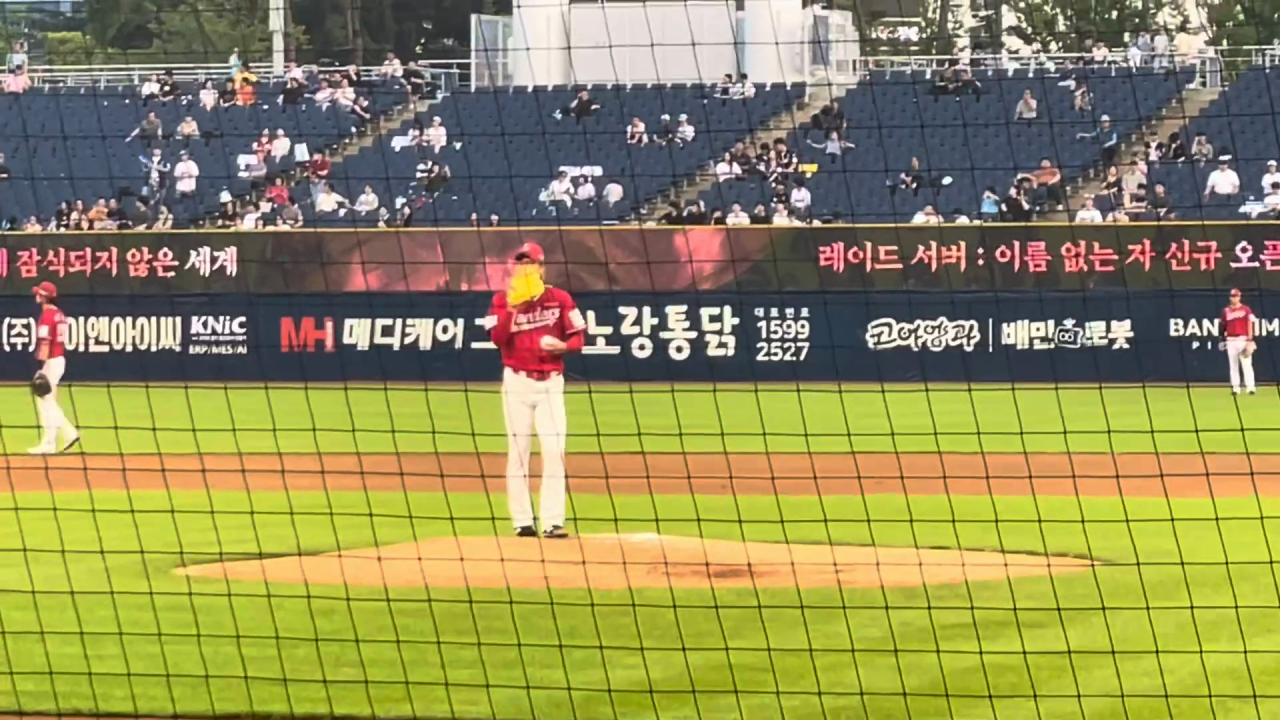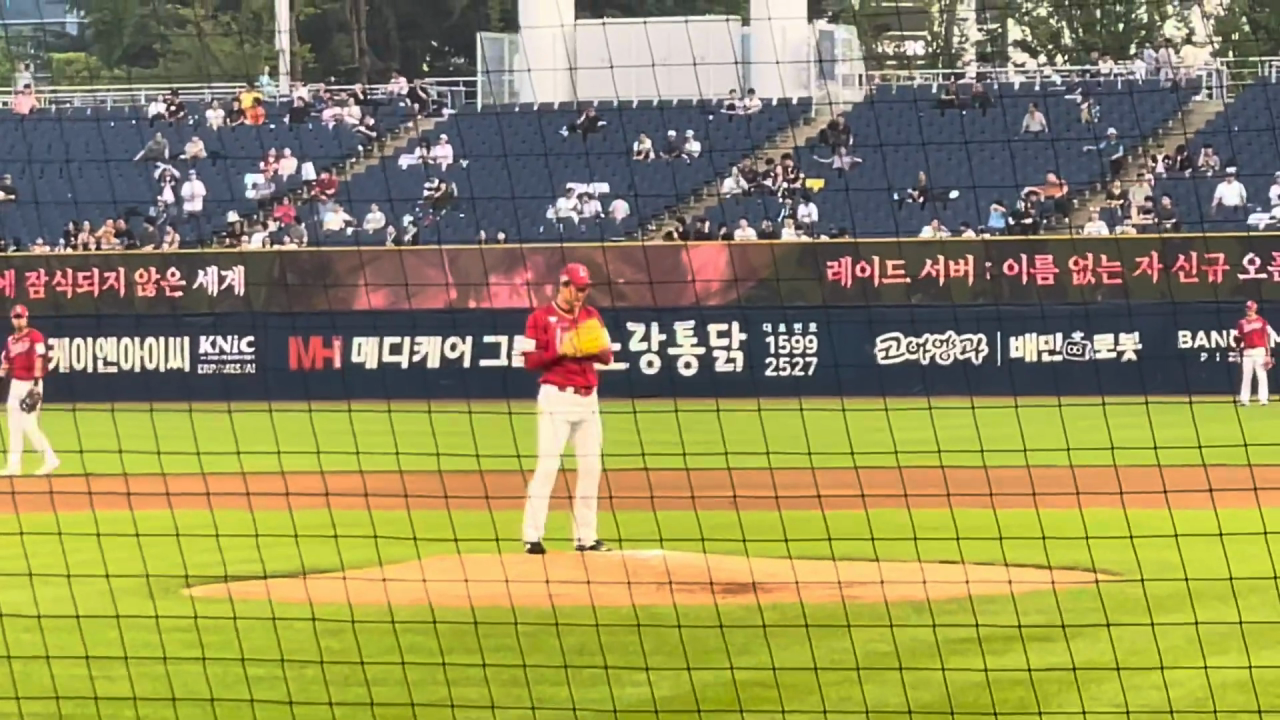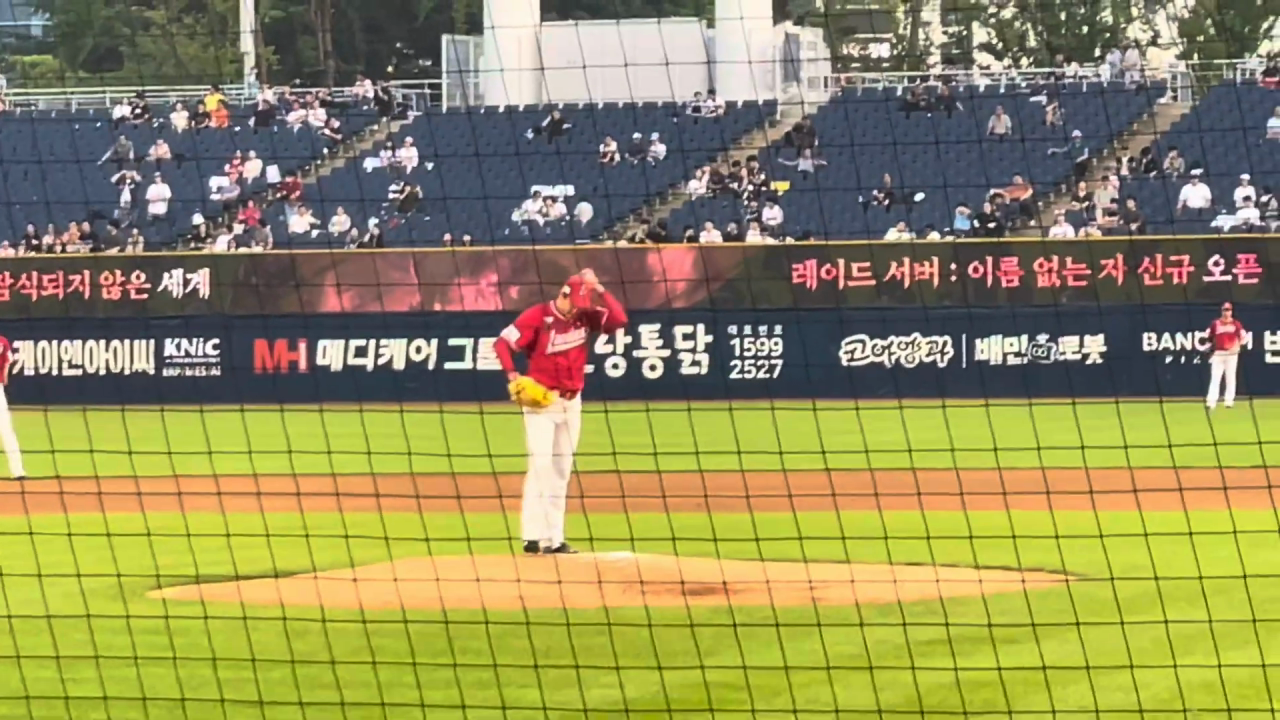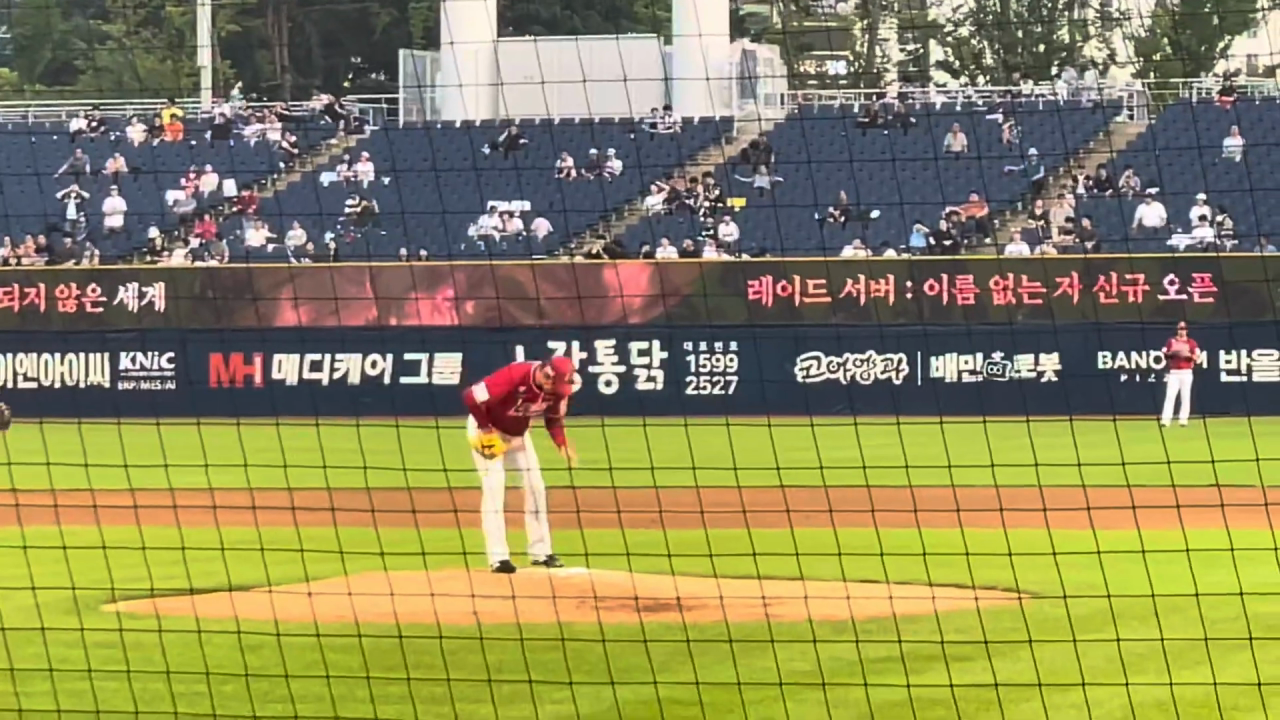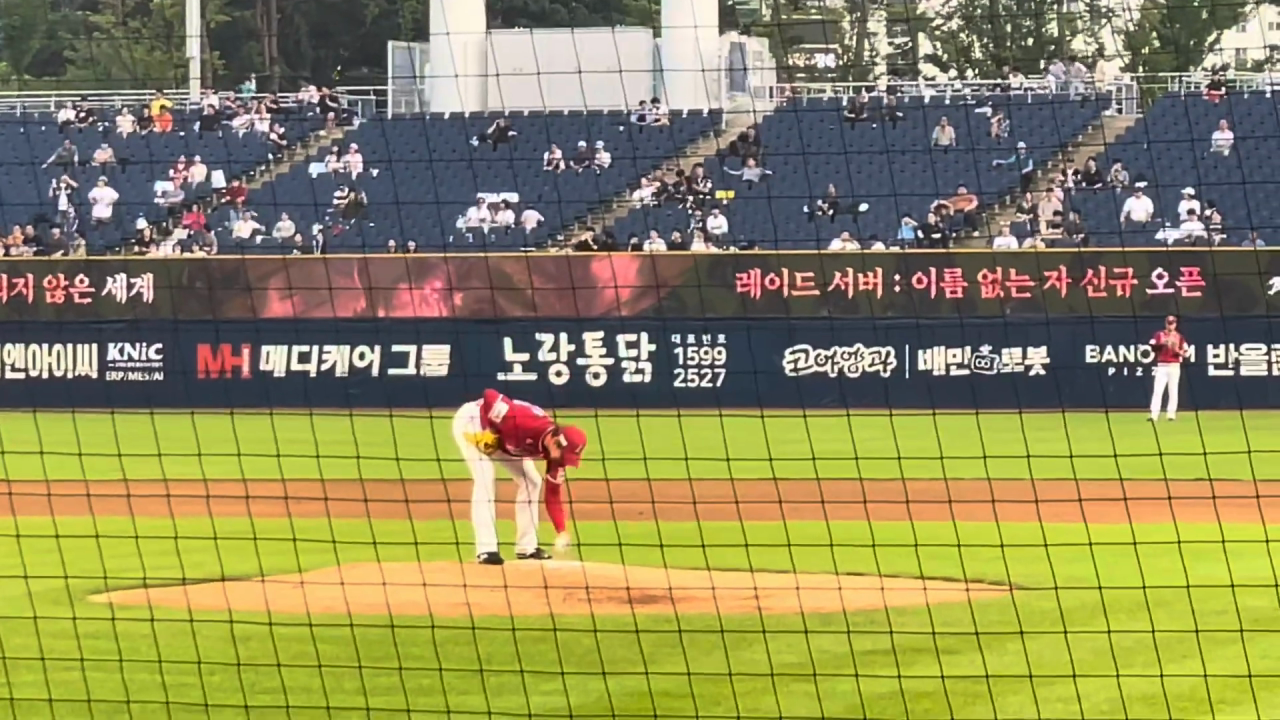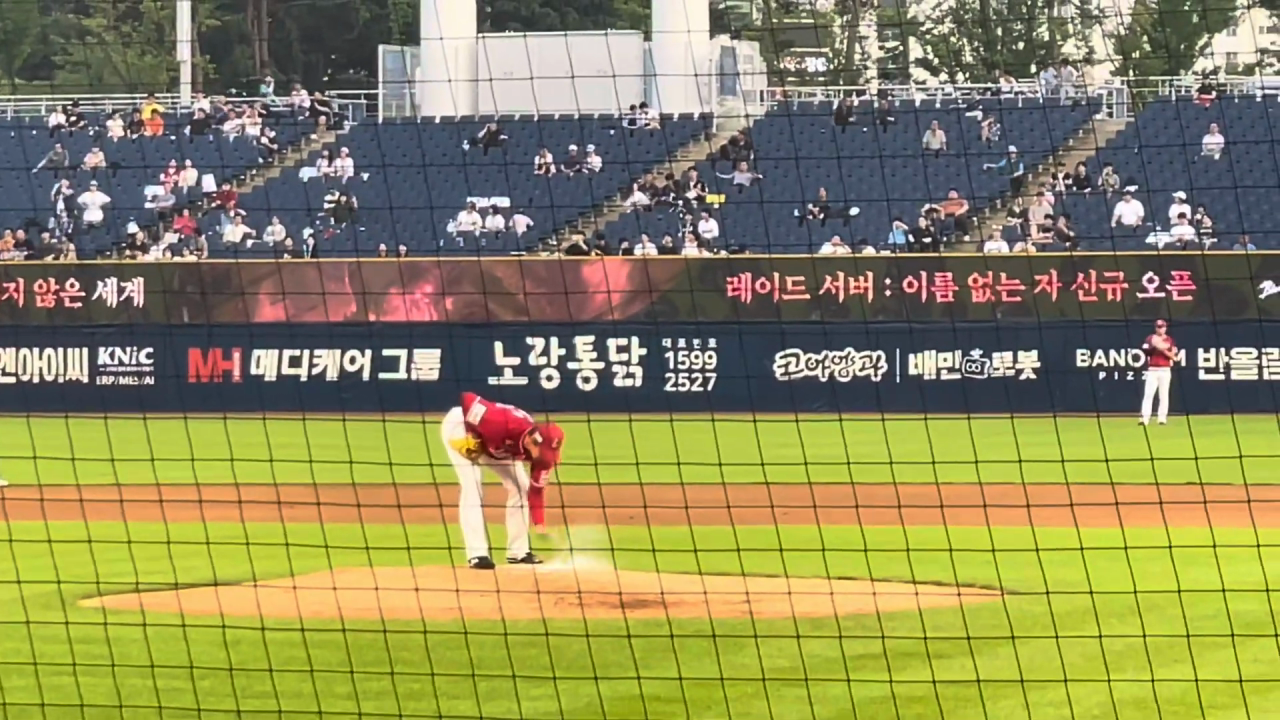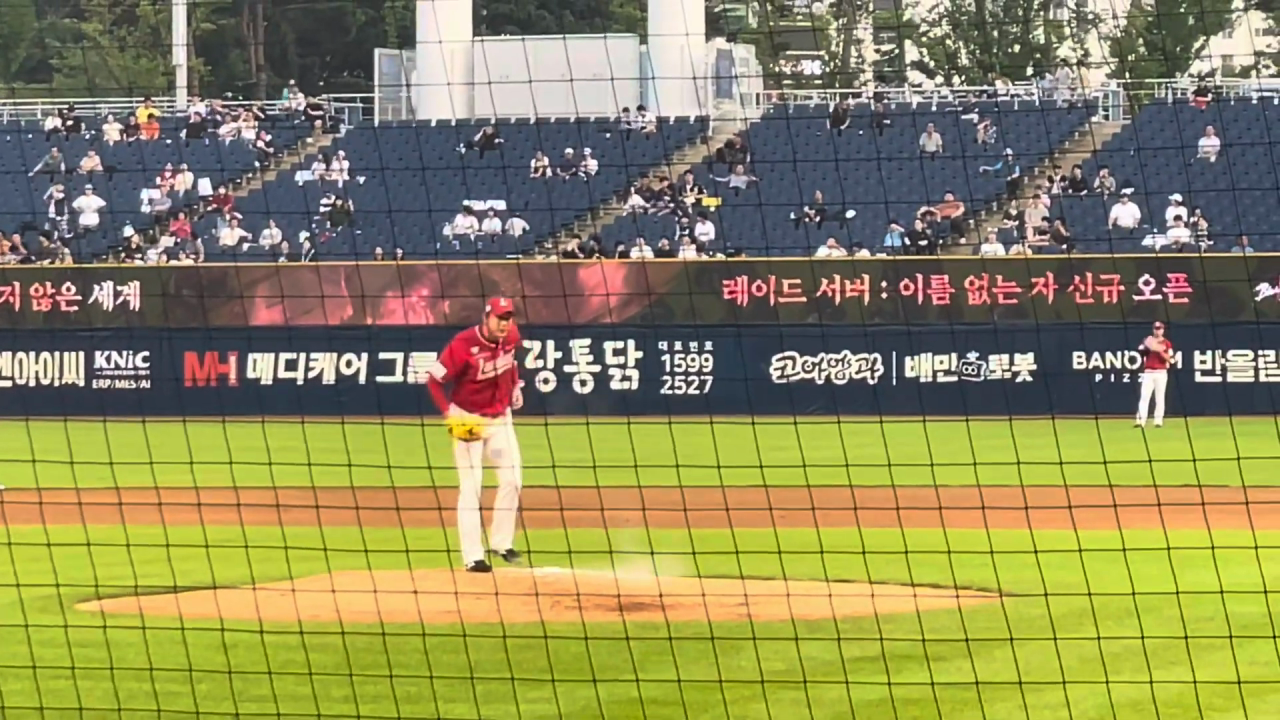
dt=0.7s
person 1, frame 1
left shoulder: (560, 298)
right shoulder: (502, 300)
left elbow: (578, 338)
right elbow: (498, 339)
left wrist: (563, 346)
right wrist: (512, 307)
left hip: (551, 382)
right hip: (517, 382)
left knee: (554, 451)
right knee: (518, 452)
left ankle: (552, 522)
right ankle: (522, 521)
person 1, frame 2
left shoulder: (591, 315)
right shoulder: (541, 317)
left elbow: (607, 357)
right elbow: (530, 361)
left wrist: (599, 348)
right wrist: (562, 350)
left hip: (588, 398)
right hip: (556, 398)
left knee: (590, 468)
right knee: (547, 467)
left ankle: (585, 536)
right ankle: (532, 536)
person 1, frame 3
left shoulder: (586, 316)
right shoulder: (537, 316)
left elbow: (621, 321)
right elbow: (502, 343)
left wrist: (599, 290)
right wrist: (512, 375)
left hip: (572, 402)
left knee: (562, 470)
right knee: (540, 465)
left ankle: (552, 539)
right ankle: (531, 535)
person 1, frame 4
left shoulder: (558, 388)
right shoulder: (514, 377)
left elbow: (554, 420)
right elbow: (470, 395)
left wrist: (563, 444)
right wrist: (485, 428)
left hip: (518, 433)
right hip: (486, 429)
left knee: (536, 486)
right knee: (494, 487)
left ankle: (540, 552)
right ankle: (498, 557)
person 1, frame 5
left shoulder: (555, 450)
right shoulder: (526, 424)
left elbow: (553, 493)
right elbow: (489, 395)
left wrist: (562, 532)
right wrist: (488, 431)
left hip: (503, 435)
right hip: (471, 421)
left knee: (531, 482)
right knee: (485, 481)
left ankle: (527, 547)
right ankle: (486, 550)
person 1, frame 6
left shoulder: (542, 447)
right shoulder: (503, 425)
left elbow: (535, 492)
right elbow: (467, 399)
left wrist: (539, 525)
right wrist: (471, 436)
left hip: (493, 442)
right hip: (460, 426)
left knee: (520, 487)
right knee: (472, 487)
left ankle: (518, 551)
right ankle: (477, 554)
person 1, frame 7
left shoulder: (513, 337)
right shoulder: (463, 344)
right elbow: (434, 379)
left wrist: (515, 387)
right wrist: (449, 414)
left hip: (501, 420)
right hip: (466, 421)
left knee: (512, 481)
right knee: (471, 488)
left ankle: (501, 543)
right ankle: (473, 556)
